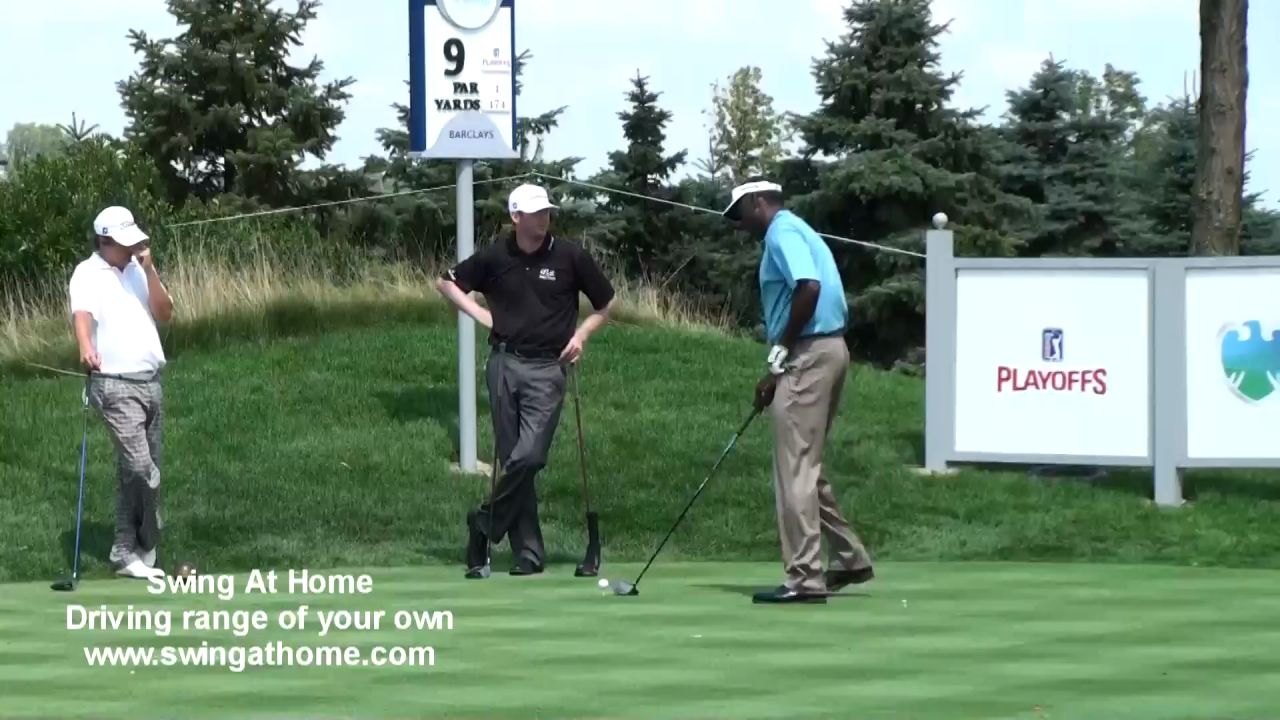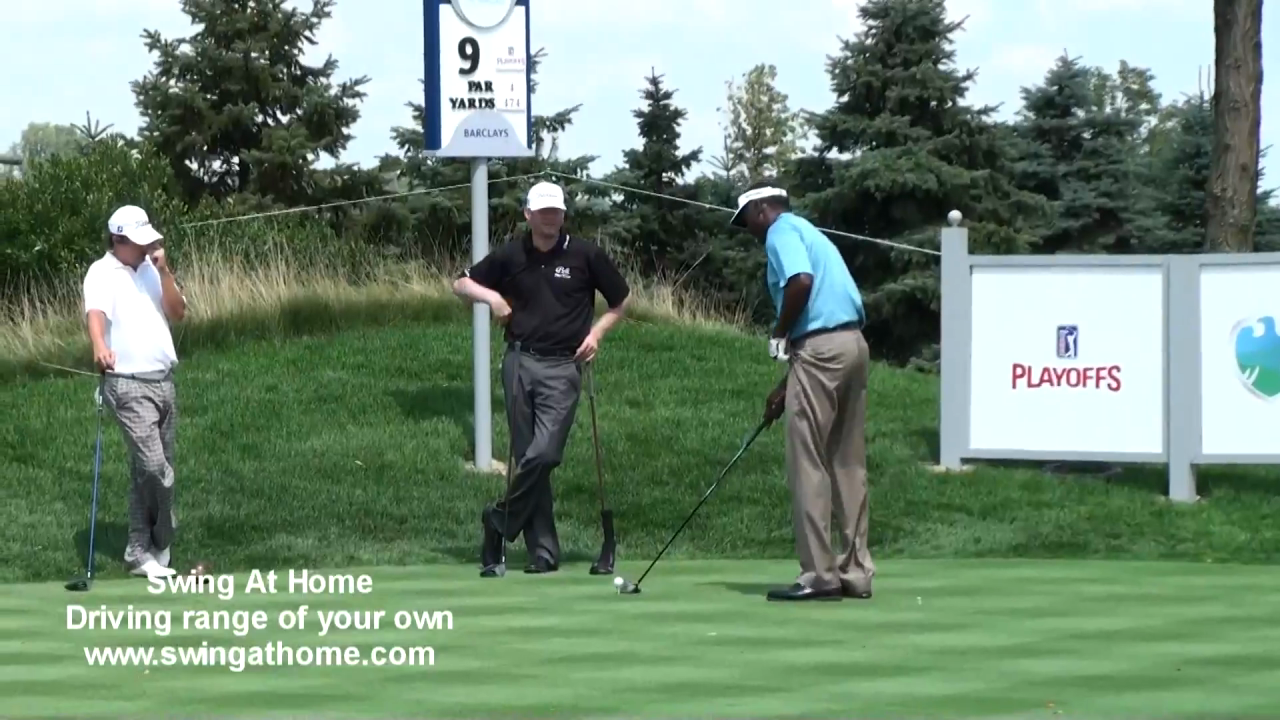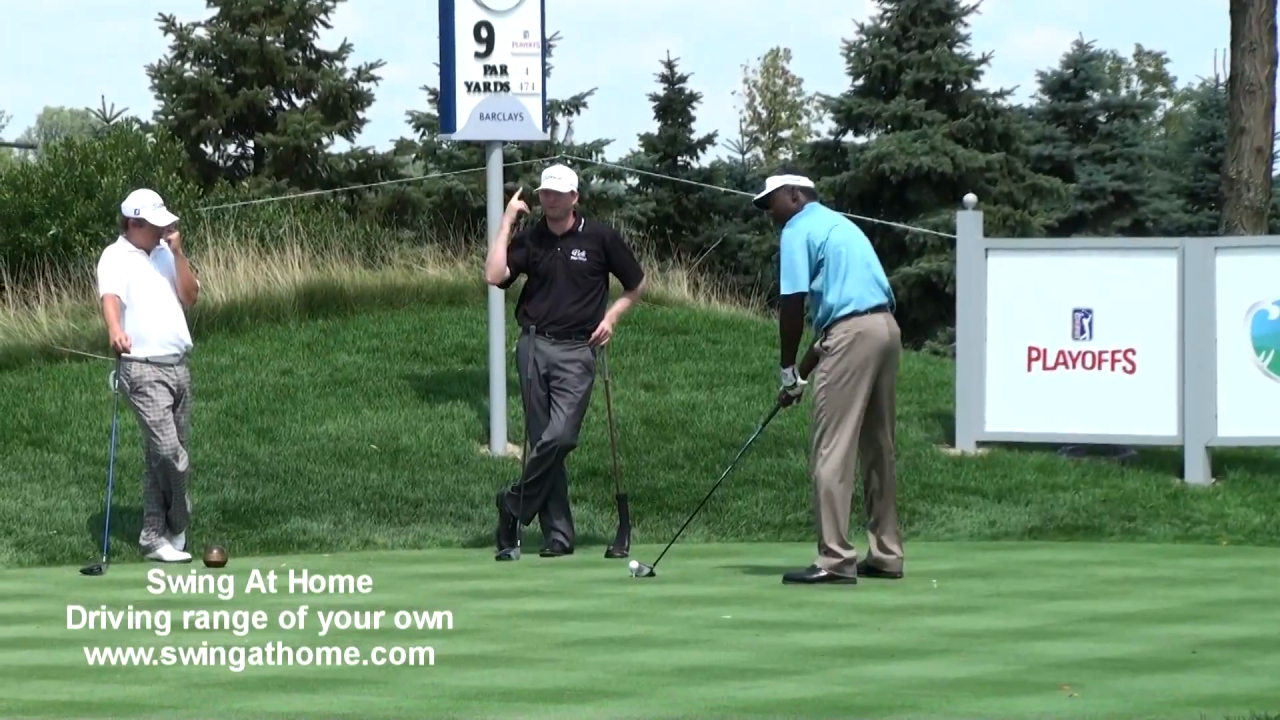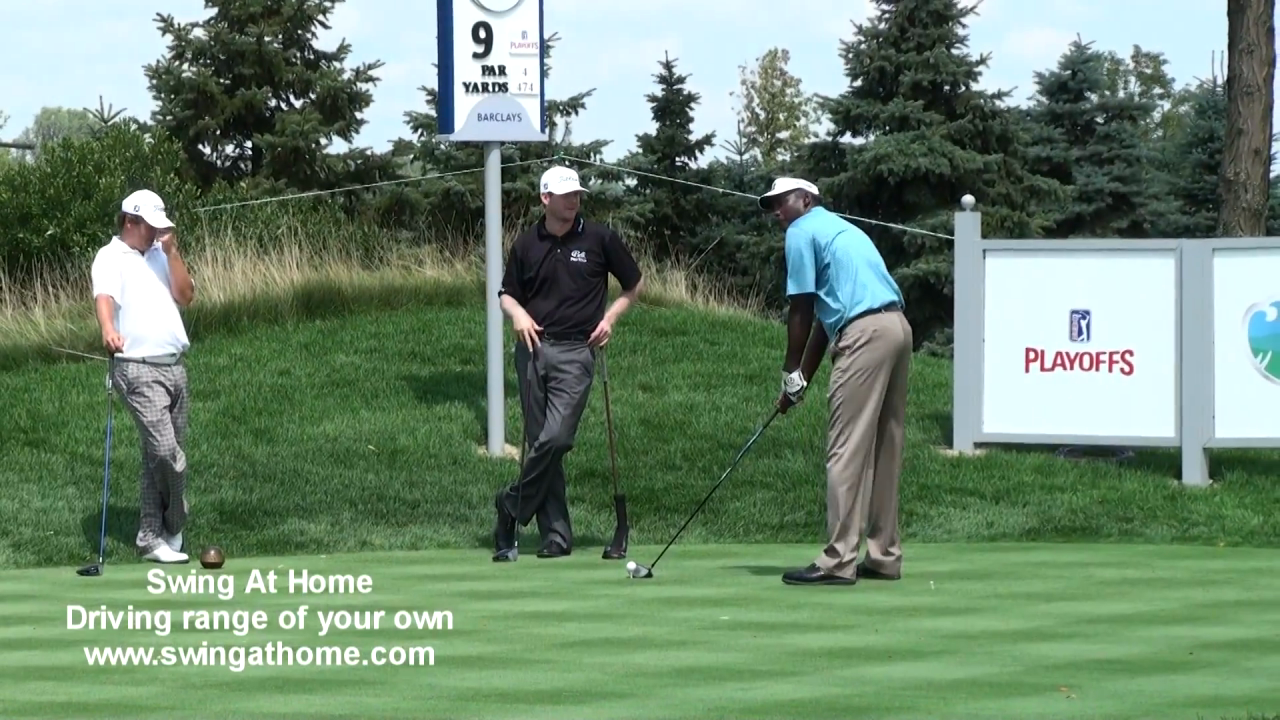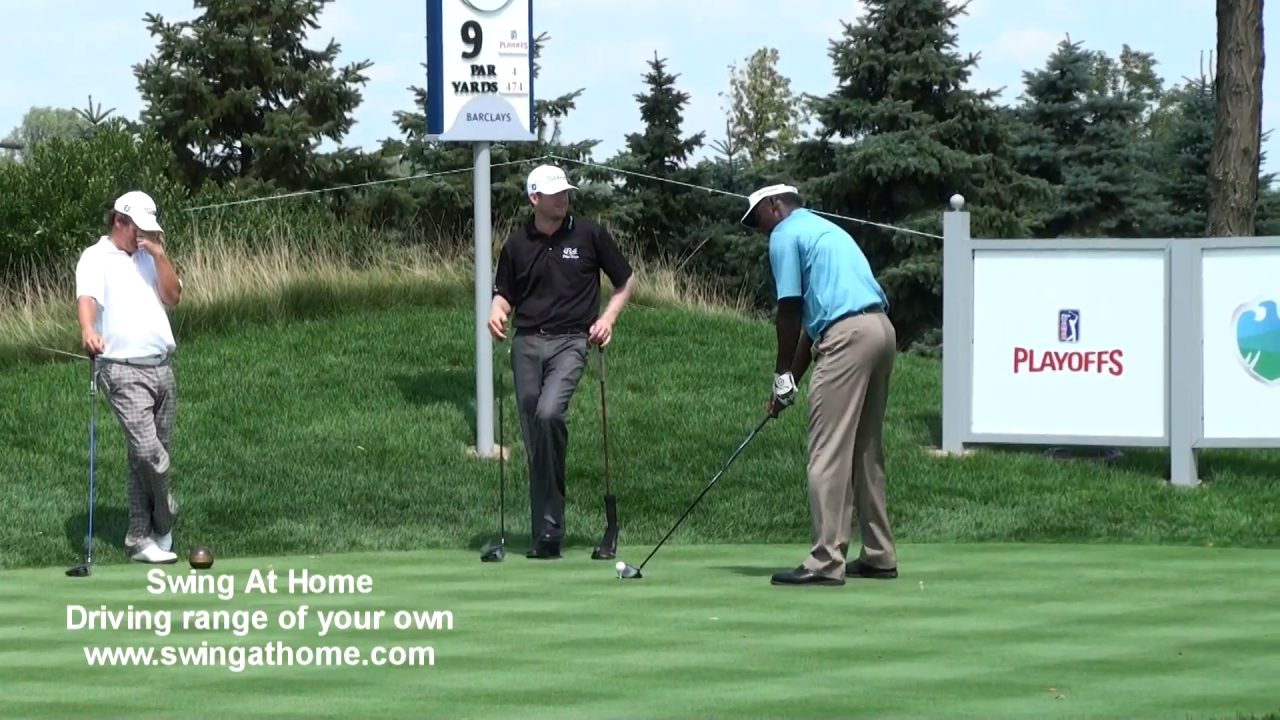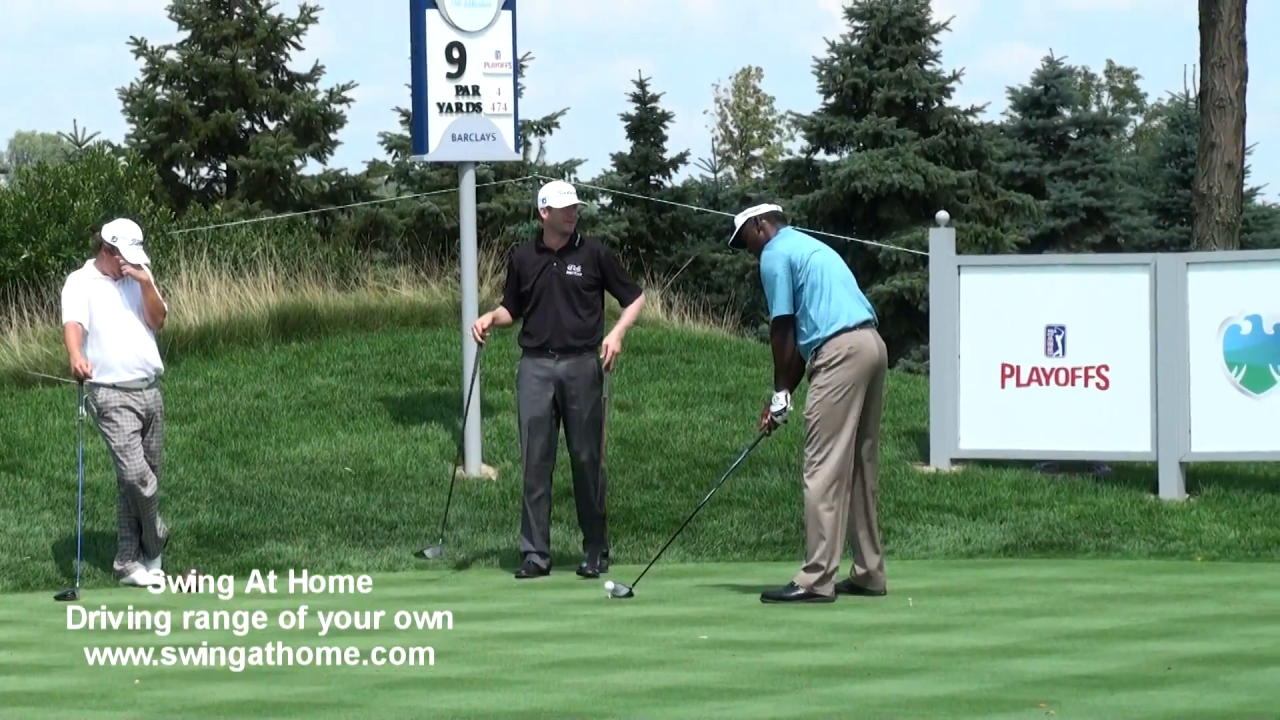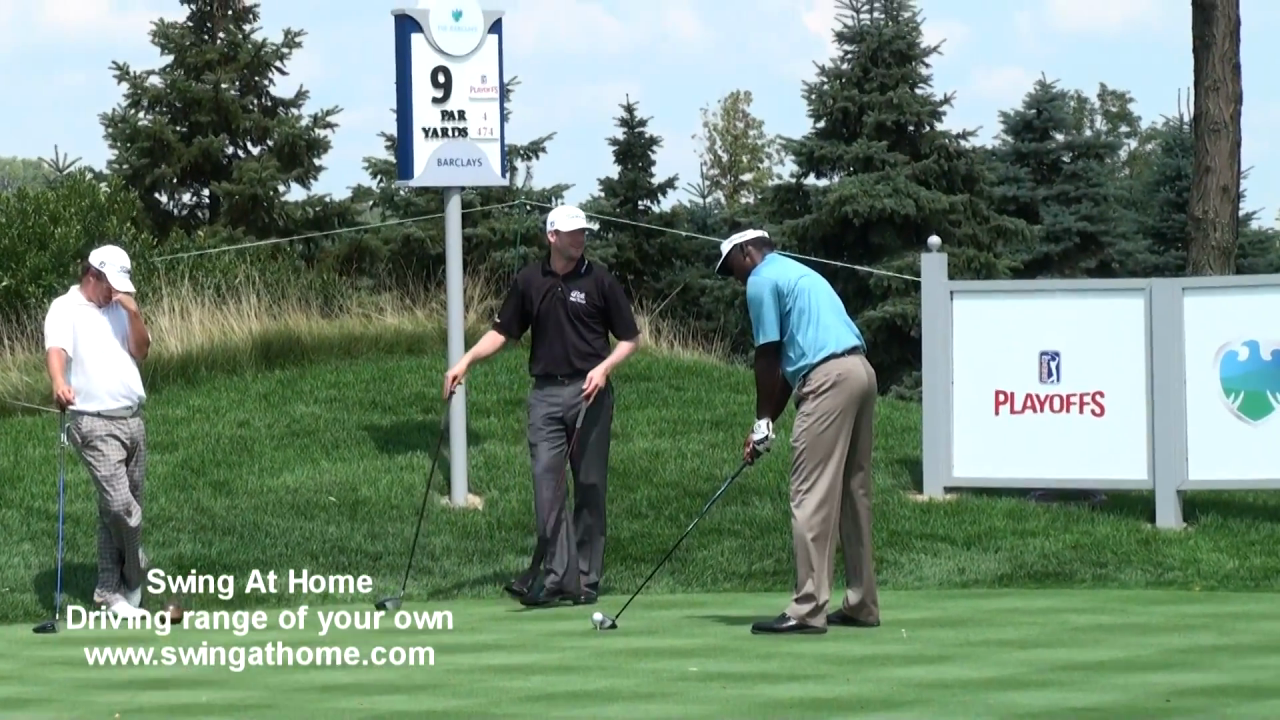
dt=0.5s
person 1, frame 1
right shoulder: (796, 232)
left elbow: (808, 287)
left wrist: (780, 348)
right wrist: (775, 372)
left hip: (809, 355)
right hip: (827, 350)
left knee: (794, 469)
right knee: (806, 467)
person 1, frame 2
right shoulder: (805, 232)
left elbow: (802, 282)
left wrist: (778, 336)
right wrist: (786, 385)
left hip: (822, 350)
right hip: (851, 344)
left knee: (808, 466)
right knee: (847, 466)
person 1, frame 3
right shoulder: (837, 224)
left elbow: (794, 305)
left wrist: (788, 369)
right wrist: (803, 371)
left hip: (854, 334)
right hip: (884, 328)
left knee: (832, 451)
right knee: (877, 448)
person 1, frame 4
right shoulder: (837, 229)
left elbow: (801, 310)
right elbow: (825, 316)
left wrist: (791, 373)
right wrist: (804, 379)
left hip: (866, 334)
right hip: (894, 328)
left knee: (847, 451)
right knee: (883, 450)
person 1, frame 5
right shoulder: (823, 229)
left elbow: (790, 311)
left wrist: (783, 376)
right wrist: (793, 376)
left hip: (848, 335)
right hip: (878, 328)
left knee: (828, 452)
right knee: (864, 447)
person 1, frame 6
right shoulder: (808, 247)
left elbow: (783, 330)
left wrist: (780, 393)
right wrist: (785, 393)
left hip: (842, 352)
right hip: (869, 345)
left knee: (824, 468)
right knee: (858, 466)
person 1, frame 7
left shoulder: (762, 280)
right shoulder: (796, 272)
left elbow: (768, 357)
left wrist: (762, 422)
right wrist: (769, 420)
left hip: (830, 379)
right hip: (859, 372)
left knee: (812, 496)
right knee: (851, 493)
person 2, frame 1
left shoulder: (570, 256)
right shoulder: (494, 256)
left elbow: (605, 302)
right elbow: (447, 282)
left wrist: (581, 335)
right wrist: (480, 313)
left hip: (547, 368)
right hip: (504, 363)
left knee: (529, 456)
right knee: (511, 458)
left ankle: (484, 524)
right ankle: (528, 552)
person 2, frame 2
left shoulder: (585, 254)
right shoulder: (510, 255)
left elbow: (621, 300)
right elbow: (462, 283)
left wrist: (596, 333)
right wrist: (490, 296)
left hip: (562, 366)
right hip: (519, 362)
left knee: (544, 454)
right knee: (527, 457)
left ankle: (499, 521)
right ankle: (542, 551)
person 2, frame 3
left shoulder: (601, 236)
right shoulder: (528, 238)
left elbow: (637, 283)
right elbow: (494, 277)
left wrist: (612, 317)
right wrist: (507, 223)
left hip: (576, 349)
right hip: (534, 345)
left knee: (560, 436)
right knee: (541, 439)
left ankle: (514, 503)
right ankle: (558, 534)
person 2, frame 4
left shoulder: (600, 237)
right shoulder: (526, 243)
left elbow: (634, 283)
right elbow: (508, 294)
left wrist: (610, 317)
right wrist: (516, 312)
left hip: (575, 350)
right hip: (533, 348)
left knee: (556, 438)
right knee: (540, 441)
left ankle: (513, 503)
right ankle: (556, 534)
person 2, frame 5
left shoulder: (590, 234)
right shoulder: (516, 243)
left elbow: (626, 279)
right elbow: (505, 294)
left wrist: (607, 318)
right wrist: (498, 311)
left hip: (570, 341)
right hip: (527, 344)
left knee: (551, 414)
right knee: (535, 438)
left ankle: (555, 511)
right ankle: (546, 532)
person 2, frame 6
left shoulder: (595, 253)
right shoulder: (523, 257)
left elbow: (635, 297)
right elbow: (512, 308)
left wrist: (617, 332)
right wrist: (490, 317)
left hip: (581, 364)
right hip: (535, 365)
left knee: (586, 458)
right knee: (535, 461)
left ankle: (595, 548)
person 2, frame 7
left shoulder: (600, 280)
right shoulder: (528, 280)
left elbow: (630, 337)
right elbow: (501, 331)
left wrist: (604, 367)
right wrist: (464, 362)
left hip: (590, 392)
right hip: (546, 392)
left knee: (590, 484)
right knee: (547, 475)
person 3, frame 1
left shoulder: (139, 269)
right shoulder: (88, 274)
left elbow: (164, 313)
right elbow: (82, 313)
left wrist: (149, 270)
right wrist: (86, 347)
left hip: (150, 381)
right hip: (115, 385)
left knee: (136, 469)
right knee: (140, 467)
left ankle: (127, 551)
right ankle: (144, 548)
person 3, frame 2
left shoulder: (153, 269)
right shoulder: (101, 273)
left elbow: (177, 313)
right elbow: (95, 312)
left wrist: (164, 271)
right wrist: (99, 346)
left hip: (163, 380)
right hip: (129, 384)
left knee: (149, 469)
right knee: (154, 467)
left ankle: (141, 551)
right ankle: (157, 548)
person 3, frame 3
left shoulder: (166, 253)
right shoulder: (115, 257)
left elbow: (190, 297)
right elbow: (110, 296)
left wrist: (178, 253)
right wrist: (115, 329)
left hip: (177, 365)
right hip: (142, 368)
left knee: (163, 453)
right knee: (167, 451)
left ankle: (156, 535)
right ankle: (174, 529)
person 3, frame 4
left shoulder: (160, 253)
right shoulder: (110, 257)
left elbow: (185, 296)
right elbow: (103, 297)
left wrist: (172, 252)
right wrist: (107, 329)
left hip: (174, 365)
right hip: (139, 369)
left knee: (160, 453)
right knee: (164, 451)
left ankle: (153, 536)
right ankle: (173, 526)
person 3, frame 5
left shoulder: (152, 253)
right shoulder: (96, 258)
left elbow: (173, 297)
right elbow: (87, 298)
left wrist: (159, 256)
right wrist: (88, 330)
left hip: (161, 366)
right hip: (124, 371)
left knee: (154, 452)
right knee: (147, 452)
left ankle: (142, 536)
right ankle: (164, 523)
person 3, frame 6
left shoulder: (140, 275)
right shoulder: (80, 283)
left elbow: (158, 320)
right elbow: (73, 323)
left wrist: (145, 282)
right wrist: (76, 356)
left hip: (150, 389)
right hip: (112, 394)
left knee: (144, 476)
right knee: (135, 475)
left ankle: (130, 561)
right ankle: (155, 545)
person 3, frame 7
left shoulder: (120, 307)
right shoulder: (65, 309)
left elbow: (140, 352)
right elbow: (56, 351)
left wrist: (134, 314)
right wrist: (59, 383)
left hip: (132, 418)
right hip: (95, 423)
left knee: (121, 508)
right knee: (119, 505)
left ankle: (110, 592)
right ankle: (134, 583)
